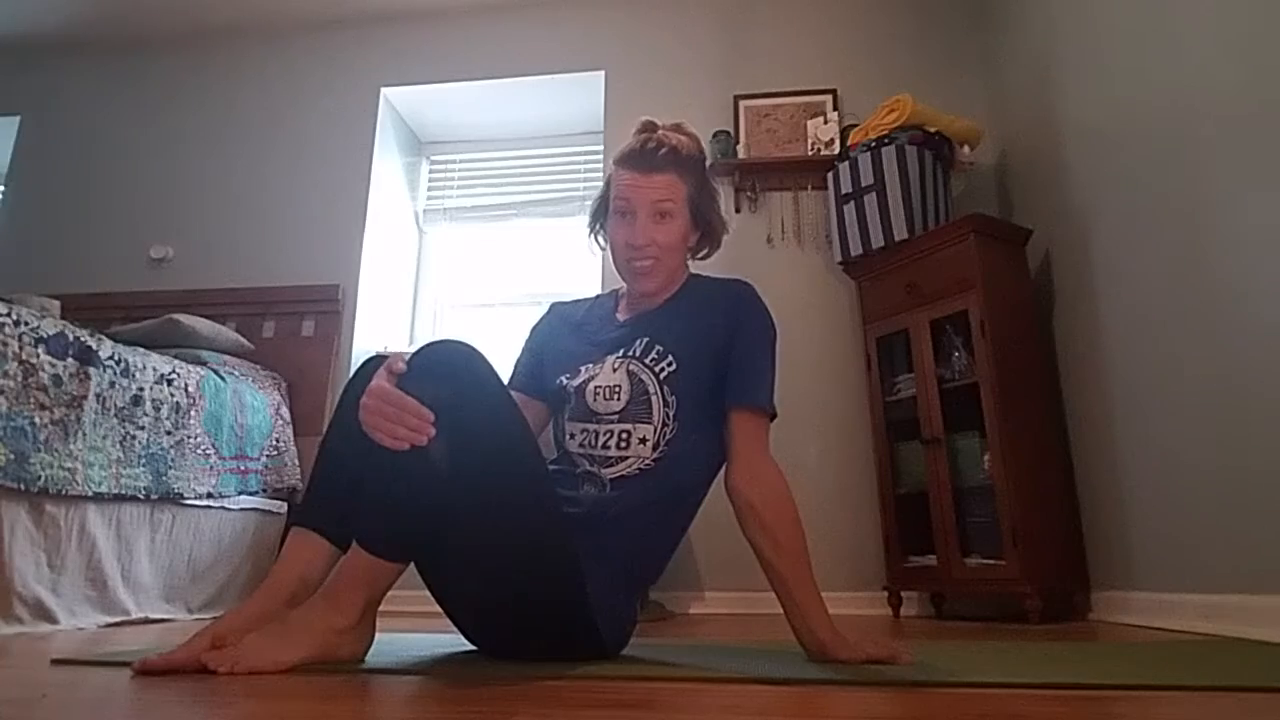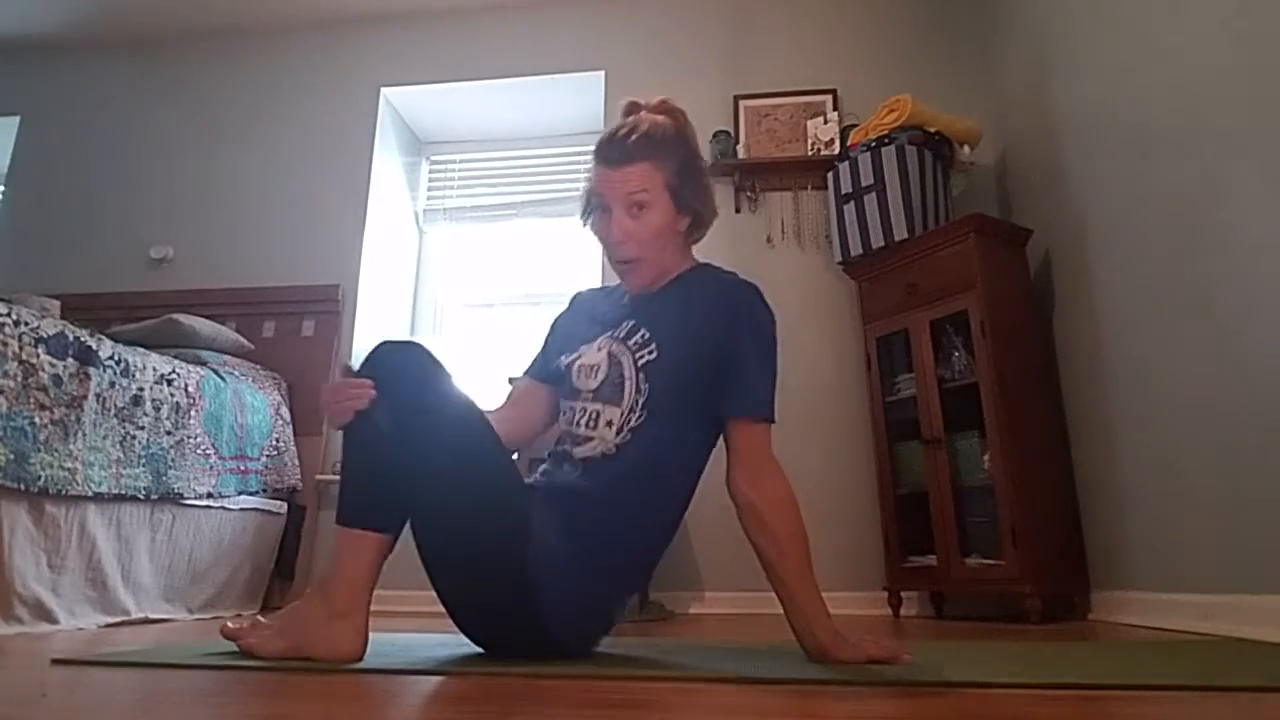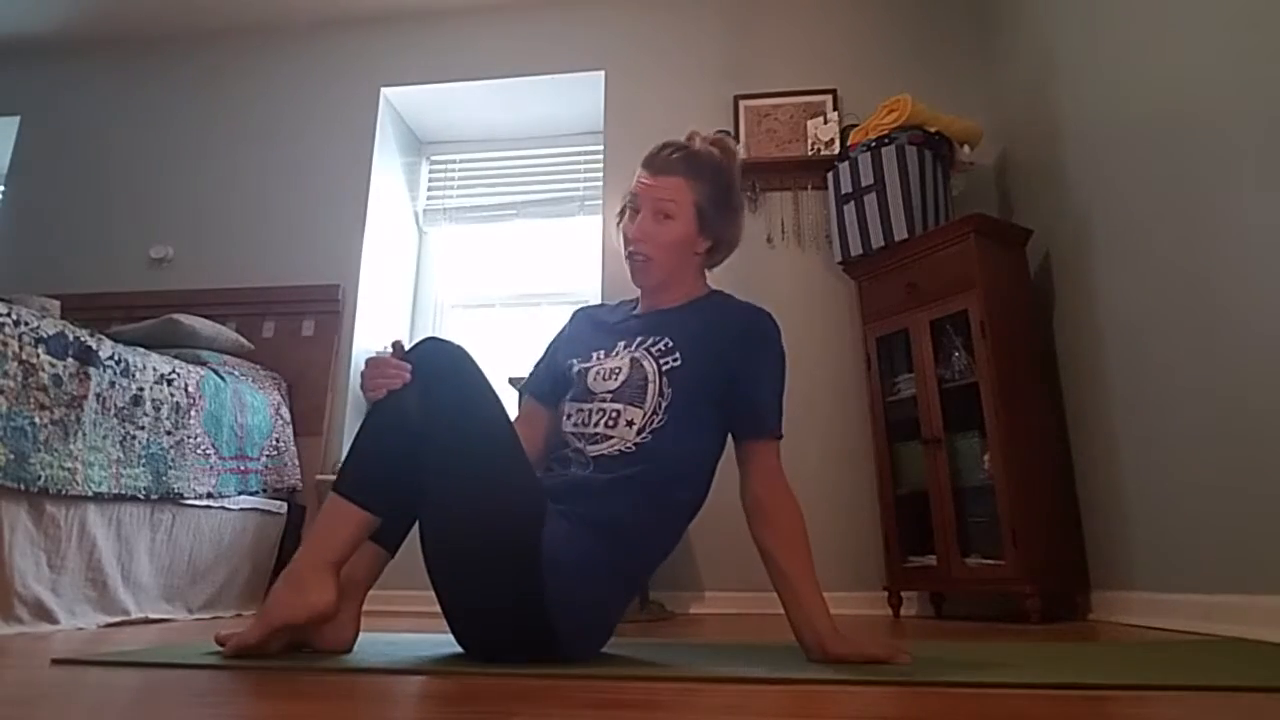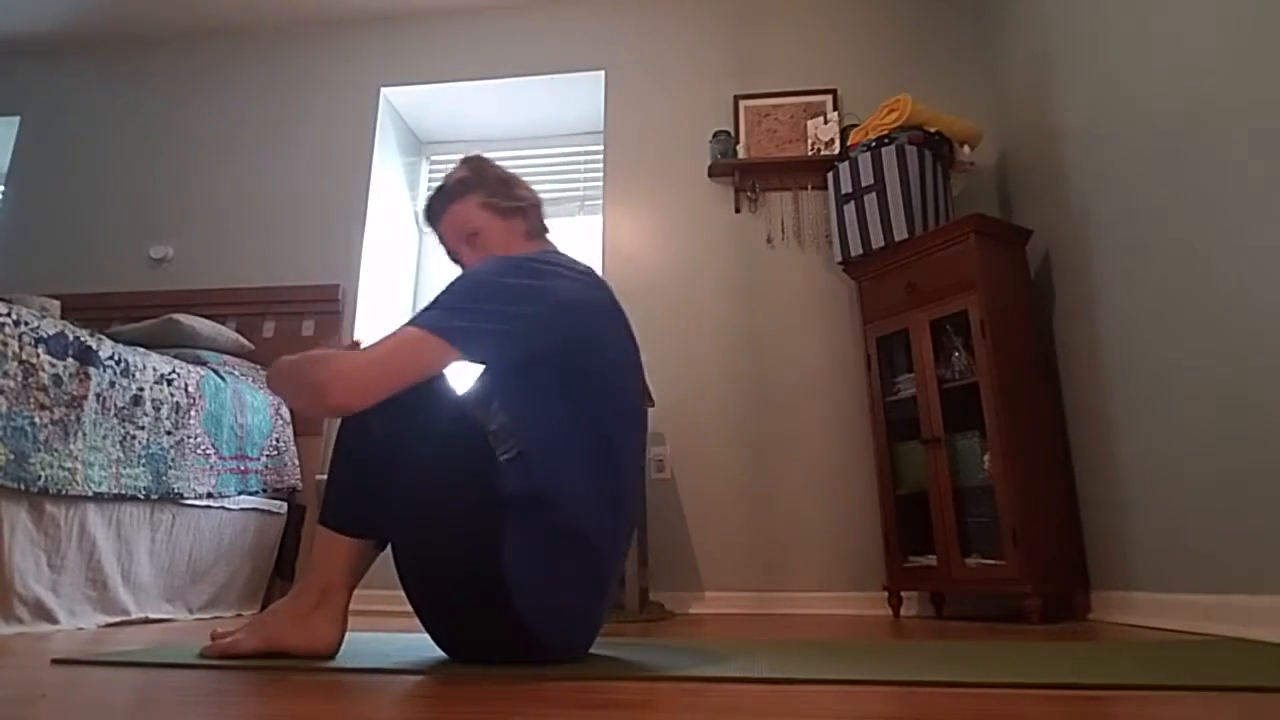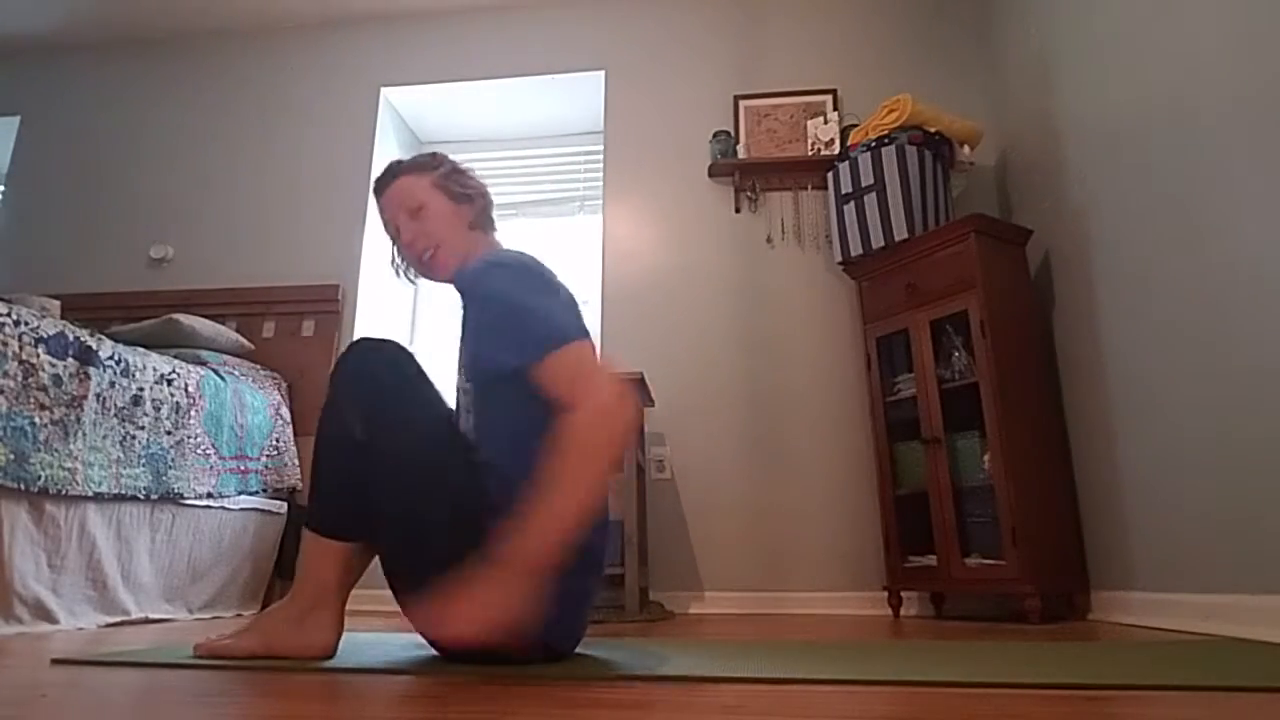
dt=1s
person 1, frame 1
left shoulder: (729, 313)
right shoulder: (564, 323)
left elbow: (751, 476)
right elbow: (499, 443)
left wrist: (820, 633)
right wrist: (394, 404)
left hip: (583, 603)
right hip: (512, 585)
left knee: (450, 370)
right knee: (383, 377)
left ankle: (342, 614)
right ankle: (269, 606)
person 1, frame 2
left shoulder: (729, 306)
right shoulder: (583, 312)
left elbow: (752, 476)
right elbow: (505, 429)
left wrist: (819, 633)
right wrist: (379, 411)
left hip: (553, 593)
right hip: (518, 577)
left knee: (402, 372)
right knee: (395, 374)
left ankle: (337, 612)
right ankle: (340, 604)
person 1, frame 3
left shoulder: (741, 332)
right shoulder: (585, 326)
left elbow: (765, 488)
right elbow: (518, 450)
left wrist: (820, 634)
right wrist: (406, 404)
left hip: (561, 597)
right hip: (512, 591)
left knee: (440, 363)
right knee: (423, 379)
left ankle: (312, 575)
right ankle: (335, 602)
person 1, frame 4
left shoulder: (520, 281)
right shoulder: (565, 288)
left elbow: (339, 385)
right elbow: (475, 416)
left wrist: (287, 373)
left hip: (528, 605)
right hip: (558, 600)
left knee: (390, 392)
left ankle: (315, 608)
right ankle: (321, 602)
person 1, frame 5
left shoulder: (497, 282)
right shoulder: (502, 282)
left elbow: (606, 408)
left wrist: (509, 576)
left hip: (516, 605)
left knee: (369, 374)
left ankle: (312, 614)
right ankle: (315, 607)
